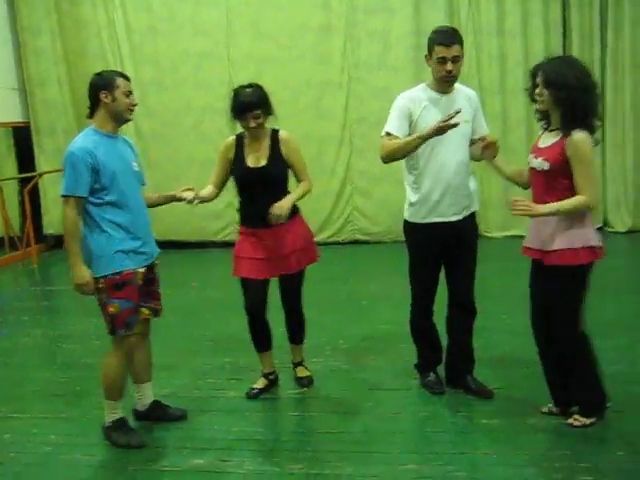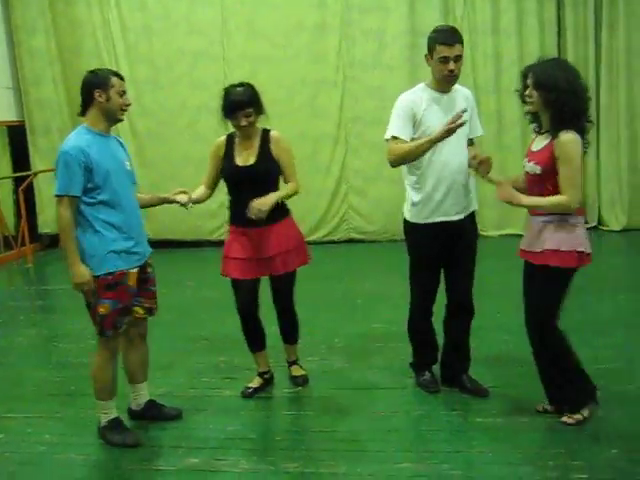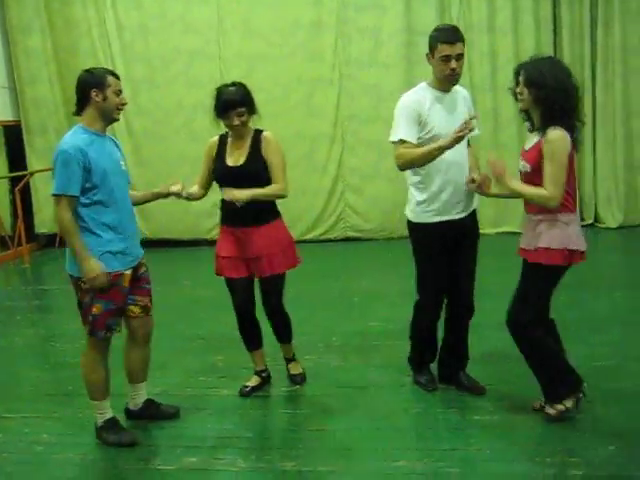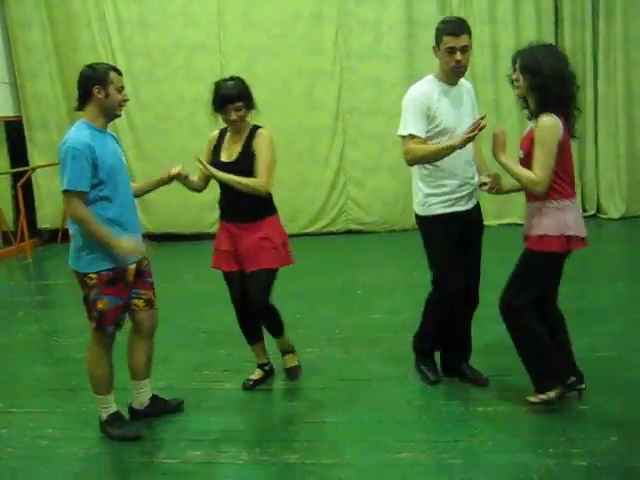
dt=0.1s
person 1, frame 1
left shoulder: (125, 144)
right shoulder: (82, 150)
right elbow: (71, 211)
left wrist: (172, 196)
right wrist: (77, 265)
left hip: (144, 255)
right hip: (113, 263)
left knee: (142, 332)
right knee: (124, 341)
left ankle: (145, 402)
right ankle: (113, 419)
person 1, frame 2
left shoulder: (116, 144)
right shoulder: (75, 149)
right elbow: (65, 211)
left wrist: (165, 198)
right wrist: (75, 264)
left hip: (137, 256)
right hip: (105, 265)
left knee: (138, 331)
right knee: (110, 342)
left ankle: (141, 402)
right ankle: (108, 420)
person 1, frame 3
left shoulder: (111, 143)
right shoulder: (72, 148)
right elbow: (63, 211)
left wrist: (160, 193)
right wrist: (85, 260)
left hip: (130, 257)
right hip: (100, 265)
left knee: (142, 329)
right knee: (99, 343)
left ankle: (139, 402)
right ankle: (104, 419)
person 1, frame 4
left shoulder: (108, 138)
right shoulder: (78, 144)
right elbow: (76, 207)
left wrist: (163, 180)
right wrist: (115, 240)
left hip: (129, 255)
right hip: (100, 261)
left knee: (146, 323)
right knee: (104, 338)
left ankle: (143, 400)
right ankle: (108, 414)
person 2, frame 1
left shoulder: (470, 98)
right shoulder: (409, 101)
right elbow: (386, 153)
left wrist: (485, 151)
right wrist: (427, 132)
left hip: (464, 216)
right hip: (423, 219)
left knee: (464, 299)
right knee: (423, 300)
left ankle: (460, 370)
right ankle: (428, 366)
person 2, frame 2
left shoulder: (467, 97)
right shoulder: (409, 102)
right elbow: (394, 156)
left wrist: (477, 160)
right wrist: (438, 136)
left hip: (463, 216)
right hip: (424, 219)
left knee: (462, 300)
right knee: (423, 297)
left ankle: (456, 369)
right ankle: (423, 365)
person 2, frame 3
left shoulder: (463, 97)
right shoulder: (412, 102)
right elbow: (402, 159)
left wrist: (476, 173)
right wrist: (447, 142)
left hip: (465, 215)
right hip: (428, 219)
left knee: (463, 299)
right knee: (431, 297)
left ankle: (453, 367)
right ankle: (421, 362)
person 2, frame 4
left shoulder: (467, 88)
right shoulder: (419, 95)
right elbow: (410, 154)
left wrist: (484, 172)
right wrist: (458, 143)
left hip: (469, 206)
right hip: (436, 209)
left knee: (468, 289)
right knee: (448, 286)
left ankle: (456, 359)
right ankle: (424, 348)
person 3, frame 1
left shoulder: (578, 138)
right shoulder: (545, 132)
left elbow: (588, 199)
right elbow: (527, 180)
left wrist: (541, 209)
right wrist: (493, 160)
left hip: (571, 240)
right hip: (543, 240)
left knee: (567, 324)
right knee: (543, 322)
left ankle: (591, 402)
right ankle: (566, 397)
person 3, frame 2
left shoulder: (567, 140)
right shoulder: (540, 135)
left elbow: (570, 200)
left wrist: (521, 200)
right wrist: (494, 179)
left hip: (561, 240)
right hip: (539, 238)
left knee: (541, 323)
right knee: (541, 322)
left ankle: (581, 394)
right ankle: (564, 397)
person 3, frame 3
left shoulder: (556, 136)
right shoulder: (536, 132)
left elbow: (551, 197)
left wrist: (507, 182)
right wrist: (494, 188)
left hip: (556, 238)
right hip: (538, 236)
left knee: (521, 318)
right knee: (535, 317)
left ankle: (566, 385)
right ankle: (559, 391)
person 3, frame 4
left shoulder: (547, 123)
right shoulder: (545, 119)
left elbow: (539, 183)
left wrist: (502, 158)
right wrist: (506, 187)
left hip: (554, 225)
right hip: (555, 222)
left knee: (514, 302)
right knee: (542, 303)
left ankle: (551, 378)
right ankle: (566, 377)
person 4, frame 1
left shoulder: (283, 140)
right shoulder: (230, 146)
left elbow: (306, 181)
right elbow: (215, 188)
left wrist: (288, 201)
right wrist: (197, 195)
left hip: (288, 233)
right hip: (251, 236)
left knee: (292, 302)
right knee: (254, 308)
left ankle: (298, 361)
right ankle: (268, 372)
person 4, frame 2
left shoulder: (274, 140)
right shoulder: (222, 145)
left elbow: (294, 185)
right elbow: (207, 188)
left wrist: (270, 200)
right wrist: (191, 198)
left hip: (277, 232)
right hip: (240, 236)
left knee: (284, 302)
right knee: (246, 307)
left ankle: (293, 361)
right ankle: (263, 372)
person 4, frame 3
left shoulder: (266, 140)
right shoulder: (215, 145)
left elbow: (282, 188)
right elbow: (201, 187)
left wrist: (247, 193)
right wrist: (186, 193)
left hip: (267, 233)
right hip: (232, 236)
left knee: (272, 304)
right knee: (242, 307)
left ankle: (290, 358)
right ankle: (260, 370)
person 4, frame 4
left shoulder: (261, 137)
right shoulder: (214, 139)
left elbow: (264, 186)
right elbow: (200, 184)
left wrist: (217, 174)
right wrist: (185, 177)
left hip: (262, 229)
right hip: (230, 230)
left knee: (258, 301)
right knee: (240, 302)
left ankle: (286, 347)
right ankle: (263, 363)
